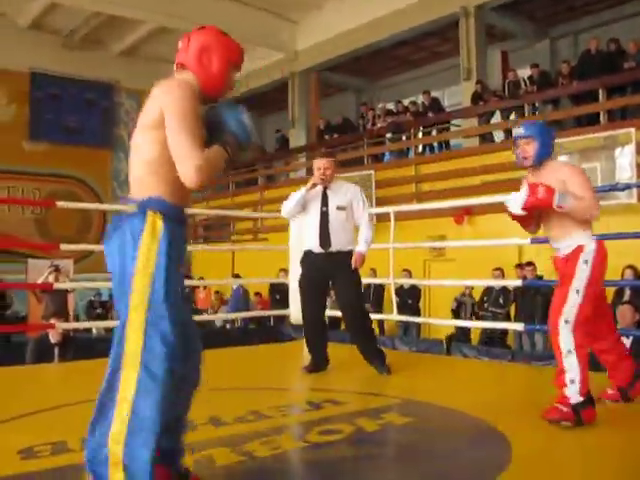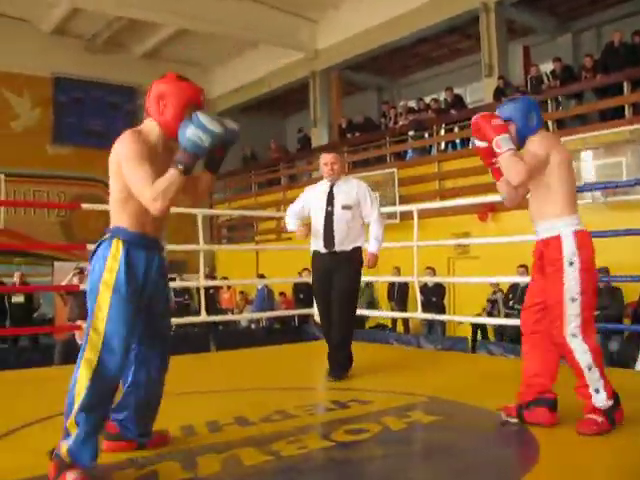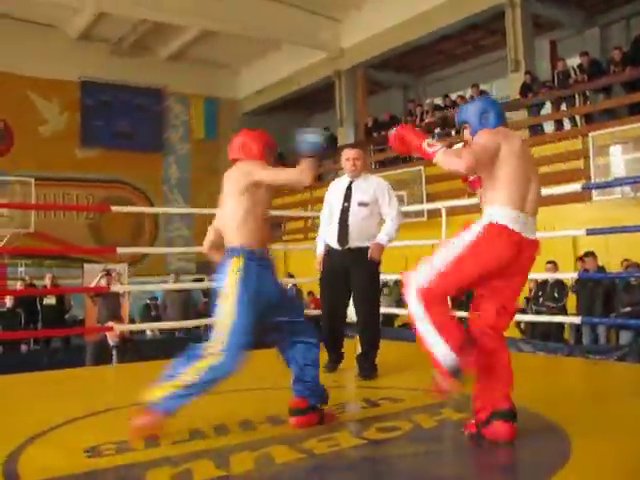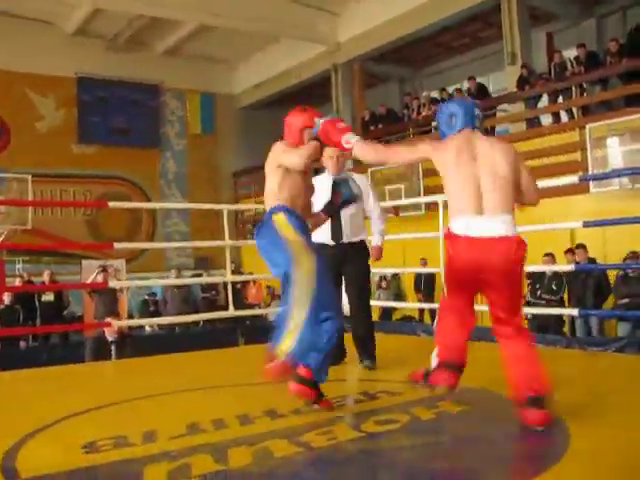
dt=0.5s
person 1, frame 1
left shoulder: (171, 102)
right shoulder: (177, 91)
right elbow: (193, 176)
left wrist: (212, 145)
right wrist: (228, 147)
left hip: (155, 232)
right hip: (149, 232)
left knee: (178, 357)
right knee: (144, 362)
person 1, frame 2
left shoulder: (163, 150)
right shoulder: (132, 142)
left elbow: (197, 192)
right elbow: (155, 202)
left wrist: (212, 157)
right wrist: (186, 157)
left hip: (151, 256)
right hip: (122, 256)
left knee: (152, 353)
right knee: (107, 356)
left ankle: (127, 429)
person 1, frame 3
left shoulder: (235, 184)
right shoulder: (247, 171)
left elbow: (210, 246)
right elbow: (304, 178)
right wrist: (308, 155)
left hip: (254, 267)
right hip: (242, 269)
left knee: (302, 335)
right knee: (222, 354)
left ankle: (307, 404)
right ankle: (157, 405)
person 1, frame 4
left shoulder: (302, 179)
right shoulder: (282, 149)
right elbow: (301, 161)
left wrist: (332, 207)
right wrist: (316, 140)
left hip: (291, 228)
right hip: (281, 224)
left knee: (327, 312)
right knee: (309, 278)
left ankle: (307, 378)
right ankle: (285, 356)
person 2, frame 1
left shoulder: (565, 170)
right shoulder: (530, 182)
left elbow: (591, 210)
right elbow: (533, 227)
left wrist: (550, 198)
right wrist: (520, 214)
left hip: (584, 254)
right hip: (565, 259)
left knee: (563, 323)
right knee: (595, 325)
left ankle: (577, 401)
person 2, frame 2
left shoulder: (541, 141)
right shoulder: (533, 150)
left elbow: (519, 177)
right elbow: (512, 197)
left wrist: (499, 139)
right wrist: (494, 160)
left hip: (566, 244)
right hip: (548, 246)
left knee: (572, 328)
right knee: (533, 324)
left ankle: (605, 404)
right ankle: (537, 401)
person 2, frame 3
left shoulder: (491, 135)
right shoulder: (520, 154)
left elbow: (461, 164)
left wrist: (421, 142)
left hip: (498, 232)
right hip: (523, 243)
left knee: (419, 290)
right knee: (488, 328)
left ankle: (454, 359)
right ankle: (496, 416)
person 2, frame 4
left shoulder: (439, 149)
right shoulder: (505, 150)
left elbow: (377, 154)
right elbow: (532, 197)
left wrist: (341, 135)
left hip: (464, 244)
right hip: (505, 245)
left knee: (456, 307)
right knee: (510, 326)
left ankle: (445, 367)
right ankle: (531, 400)
person 3, frame 1
left shoulder: (351, 191)
right shoulder: (307, 193)
left elbow: (365, 222)
right elbow: (287, 212)
left wrist: (361, 249)
right wrist: (306, 189)
left hip: (343, 258)
right hip: (313, 259)
left knee: (354, 309)
right knee: (311, 312)
left ankle: (375, 357)
right ankle: (318, 358)
person 3, frame 2
left shoulder: (358, 188)
right shoulder: (312, 191)
left elbow: (374, 219)
right elbow: (291, 214)
left wrist: (373, 249)
right wrist: (297, 225)
left hip: (348, 258)
right hip: (321, 258)
left knee: (342, 309)
right knee: (326, 312)
left ankle: (339, 364)
right ankle: (340, 360)
person 3, frame 3
left shoulder: (377, 186)
right shoulder: (333, 188)
left elbow: (392, 216)
right elbow: (326, 220)
left wrist: (381, 241)
right wrist: (320, 250)
left hip: (362, 254)
right hip: (334, 254)
left knee: (367, 308)
right knee: (330, 307)
left ankle: (368, 361)
right ankle: (334, 353)
person 3, frame 4
left shoulder: (359, 181)
right shoulder: (314, 184)
left elbow: (375, 212)
left wrist: (378, 241)
left hip: (354, 247)
right hip: (324, 250)
left knee: (359, 300)
left ankle: (366, 352)
right ankle: (336, 351)
